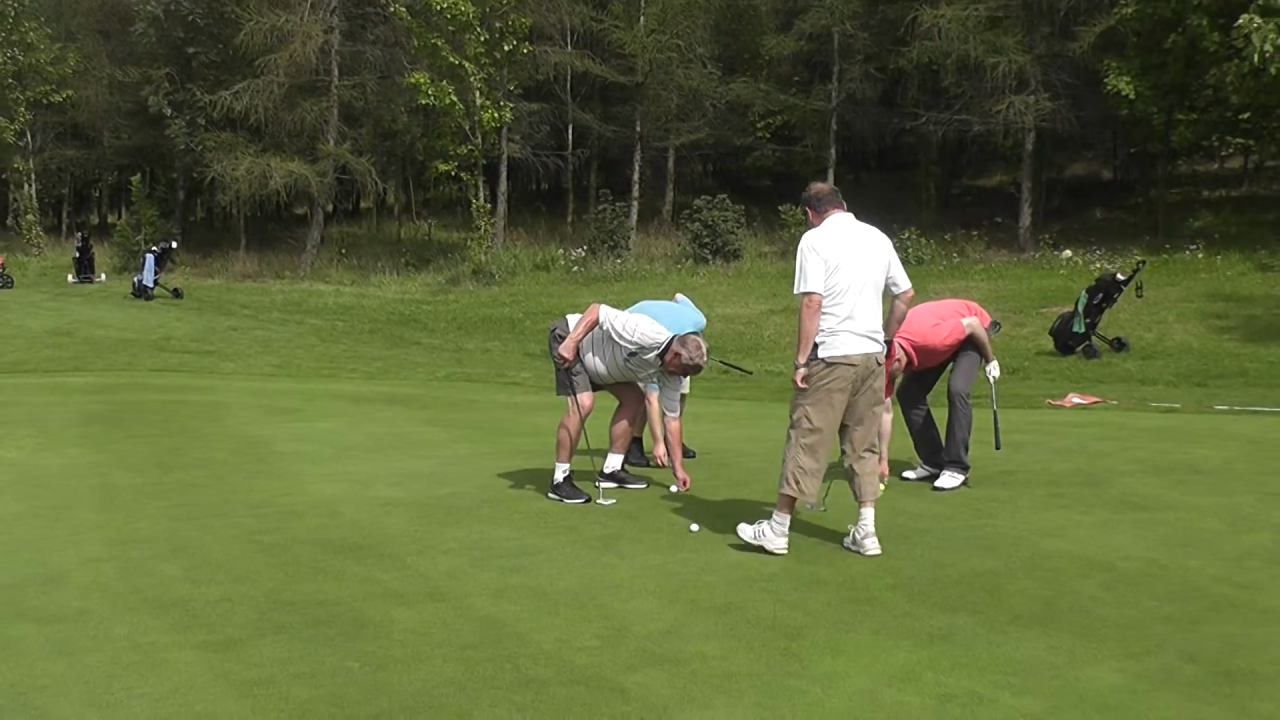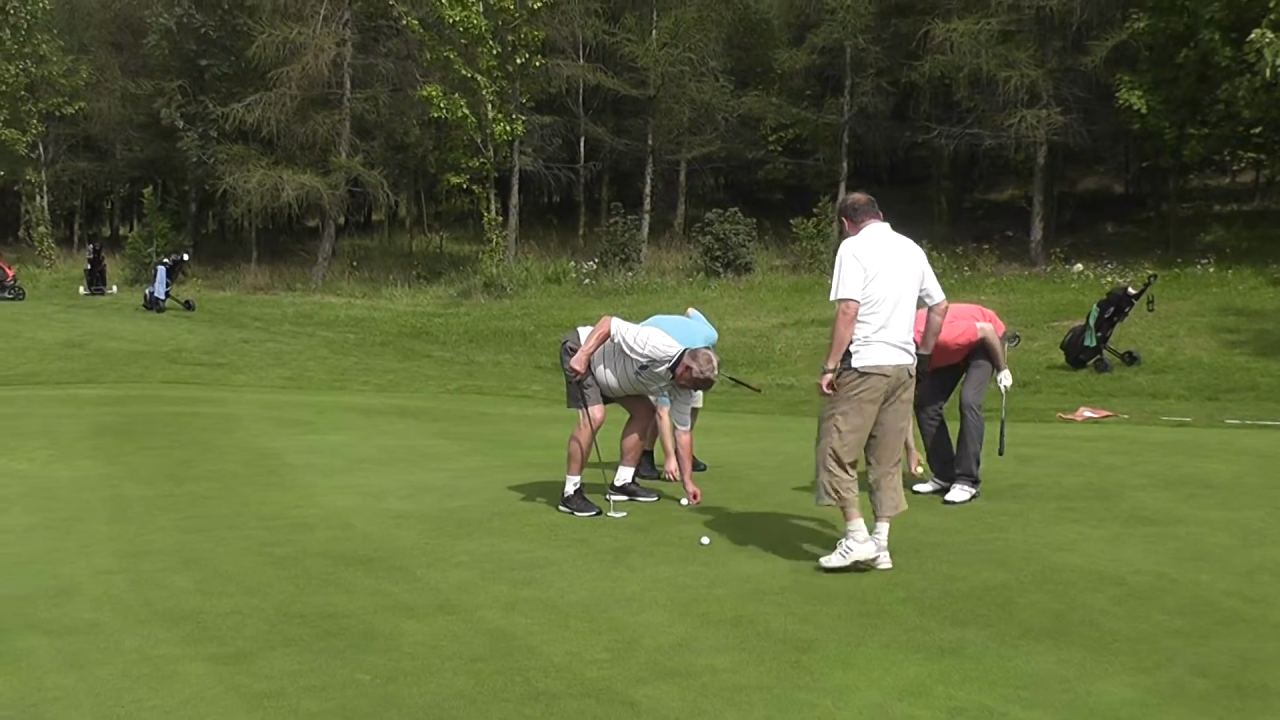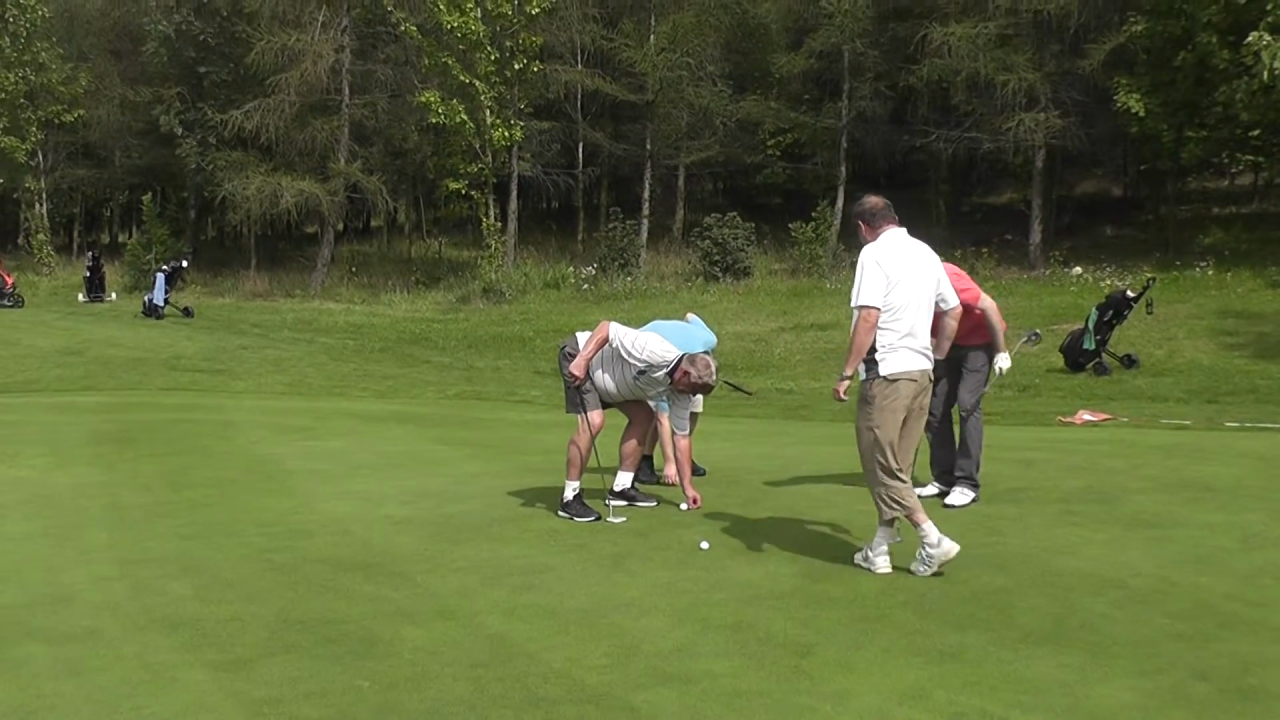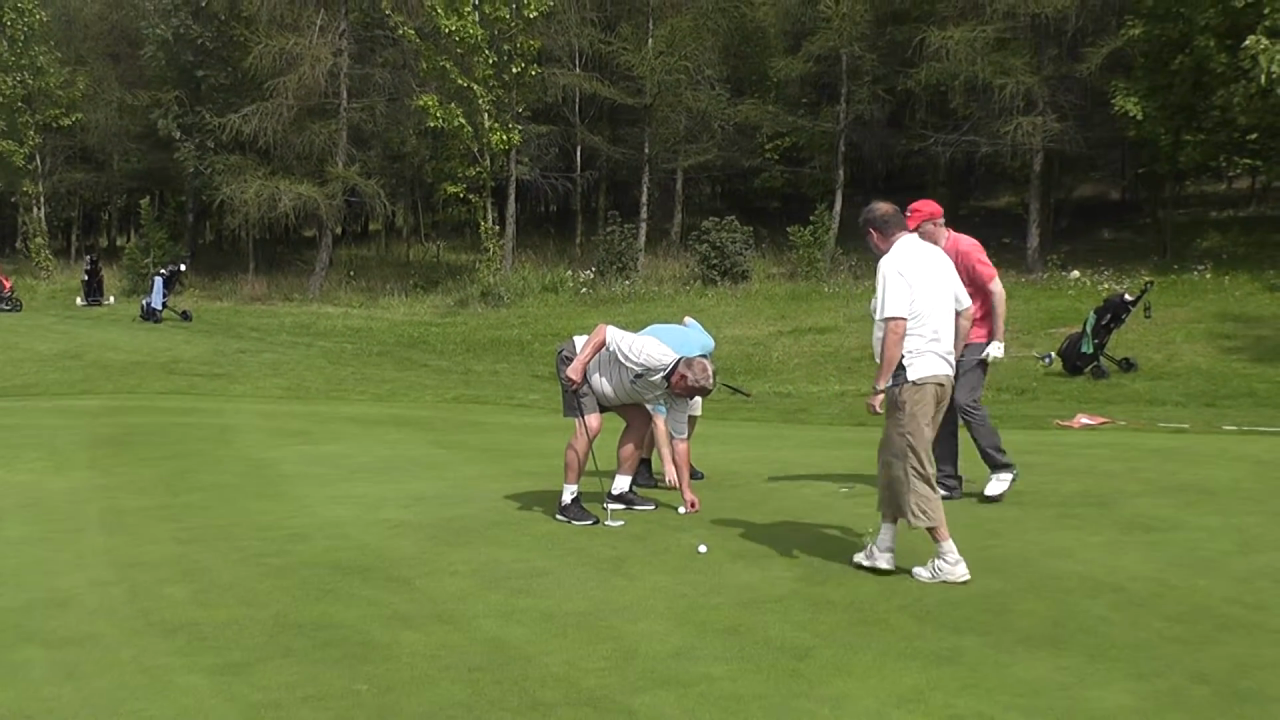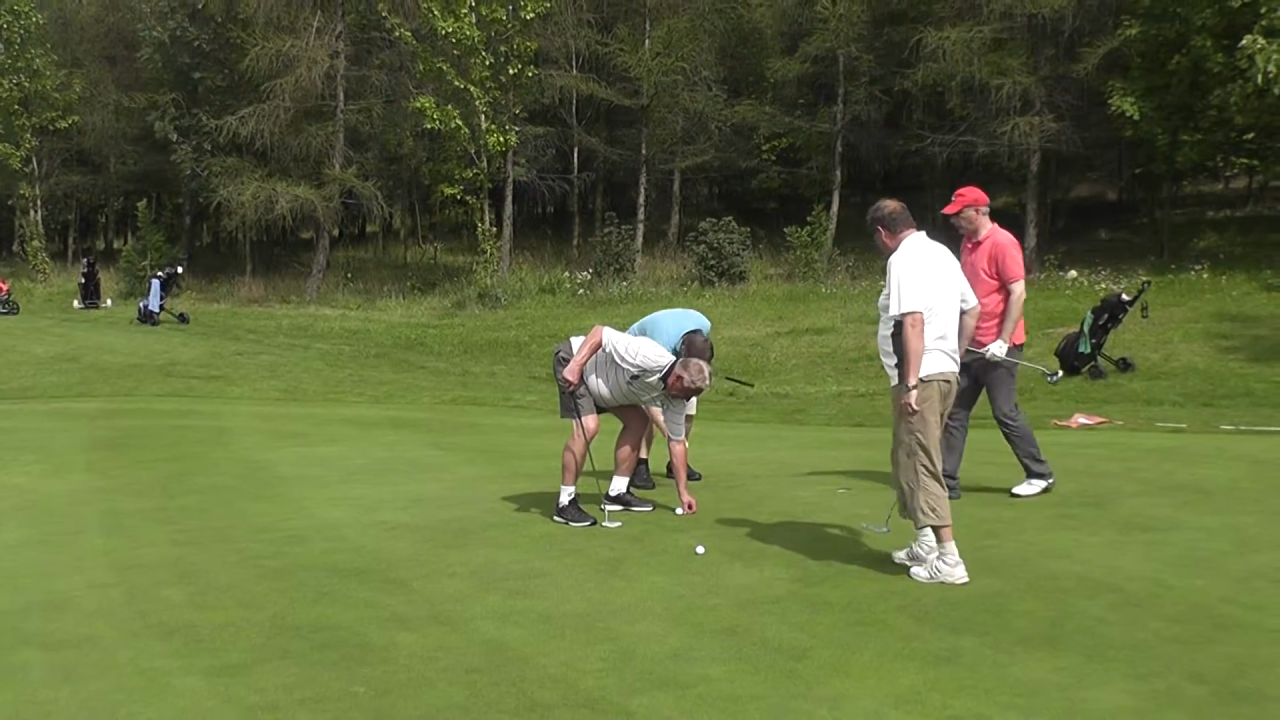
dt=0.3s
person 1, frame 1
left shoulder: (815, 239)
right shoulder: (877, 237)
left elbow: (812, 304)
right elbow: (906, 295)
left wrist: (801, 360)
left hip: (832, 356)
right hip: (872, 354)
left knee: (807, 440)
right knee: (863, 443)
left ankle: (777, 529)
right ankle: (866, 531)
person 1, frame 2
left shoulder: (854, 247)
right shoulder: (912, 248)
left elbow: (847, 312)
right elbow: (940, 307)
left wrist: (829, 365)
right wrist: (923, 353)
left hip: (864, 366)
right hip: (903, 366)
left knee: (836, 449)
right knee: (887, 459)
left ankle: (858, 536)
right ankle: (879, 544)
person 1, frame 3
left shoulder: (874, 253)
right shoulder: (925, 252)
left elbow: (868, 319)
right elbow: (953, 311)
left wrist: (847, 373)
right wrist: (937, 357)
left hip: (886, 373)
right hip: (921, 371)
left knee: (882, 465)
right knee: (896, 464)
left ankle: (933, 538)
right ankle: (879, 550)
person 1, frame 4
left shoulder: (893, 262)
right shoulder: (937, 255)
left elbow: (895, 329)
right elbow: (966, 312)
left wrist: (881, 386)
left hip: (912, 378)
right hip: (941, 373)
left knee: (912, 468)
right knee: (896, 460)
left ankle: (948, 559)
right ankle: (883, 547)
person 1, frame 5
left shoulder: (903, 259)
right shoulder: (942, 253)
left elbow: (913, 323)
right elbow: (972, 310)
left wrist: (911, 384)
left hip: (922, 376)
right hip: (946, 371)
left knee: (921, 465)
right knee: (911, 458)
left ankle: (948, 559)
right ankle: (927, 545)
person 2, frame 1
left shoulder: (928, 338)
right shoulder: (887, 356)
left elbow: (972, 323)
right elbow: (886, 410)
left wrist: (990, 360)
left hip: (971, 330)
right hip: (945, 327)
left knee: (958, 389)
right knee: (908, 394)
left ankle: (956, 467)
right ankle: (933, 462)
person 2, frame 2
left shoulder: (941, 334)
left elbow: (987, 330)
left wrist: (1003, 369)
left hip: (983, 341)
left knee: (969, 401)
right knee: (927, 405)
left ankle: (967, 481)
right ankle: (944, 475)
person 2, frame 3
left shoulder: (945, 280)
left elbow: (988, 305)
left wrist: (1001, 352)
left hip: (981, 340)
right hip: (951, 344)
left knee: (967, 405)
right knee: (935, 408)
left ankle: (967, 484)
right ankle: (944, 479)
person 2, frame 4
left shoulder: (965, 248)
left elbow: (997, 291)
left wrist: (998, 340)
left hip: (975, 341)
left knee: (965, 402)
right knee: (942, 409)
left ankle: (1003, 467)
right ankle: (947, 482)
person 2, frame 5
left shoulder: (1002, 243)
right shoulder: (966, 245)
left elbow: (1018, 293)
left wrist: (1003, 340)
left hip: (997, 346)
right hip: (971, 344)
left knee: (1005, 412)
right knee: (955, 411)
left ankle: (1040, 473)
right ankle: (947, 481)
person 3, frame 1
left shoulder: (670, 374)
right shoulder: (646, 333)
left elbow: (672, 418)
right elbow: (597, 309)
left wrist: (678, 467)
right wrist: (571, 342)
right hip: (569, 336)
left knee: (634, 399)
right knee: (583, 403)
left ankle: (611, 470)
right ankle: (560, 480)
person 3, frame 2
left shoulder: (681, 389)
right shoulder: (658, 347)
left elbow: (683, 431)
right elbow: (608, 322)
left wrist: (687, 481)
right wrist: (583, 355)
right hip: (580, 348)
left knee: (644, 411)
right knee: (594, 416)
left ankle: (622, 482)
right ankle: (571, 492)
person 3, frame 3
left shoulder: (679, 393)
right shoulder: (655, 352)
left elbow: (681, 435)
right elbow: (606, 327)
left wrist: (687, 486)
right wrist: (581, 360)
right hip: (579, 354)
left knee: (643, 416)
right knee: (593, 422)
left ankle: (621, 488)
right ankle: (570, 498)
person 3, frame 4
left shoulder: (677, 397)
right shoulder: (652, 356)
left elbow: (680, 439)
right elbow: (603, 330)
left wrist: (686, 490)
right wrist: (579, 364)
right hip: (576, 358)
left knee: (640, 420)
right knee: (591, 425)
left ankle: (619, 491)
right ankle: (568, 502)
person 3, frame 5
left shoulder: (674, 398)
right shoulder: (648, 357)
left elbow: (677, 441)
right elbow: (600, 331)
left wrist: (683, 492)
right wrist: (575, 365)
right hip: (573, 360)
left knee: (638, 421)
right knee: (588, 427)
left ankle: (617, 492)
right ankle: (565, 503)
person 4, frame 1
left shoulder: (699, 322)
left elbow: (679, 297)
right elbow: (652, 399)
right wrist: (658, 443)
left knee: (682, 383)
right knee: (644, 388)
right ankle: (634, 444)
person 4, frame 2
left shoulder: (710, 336)
left elbow: (691, 311)
right elbow: (662, 414)
right wrist: (669, 458)
left knee: (695, 396)
right knee: (656, 403)
right ankle: (645, 458)
person 4, frame 3
left shoulder: (709, 341)
left elbow: (690, 316)
right elbow: (663, 419)
right wrist: (669, 462)
left knee: (695, 400)
right knee: (655, 407)
right ankle: (644, 462)
person 4, frame 4
left shoulder: (707, 345)
left elbow: (687, 320)
right elbow: (659, 422)
right wrist: (668, 466)
left knee: (693, 403)
right knee: (654, 411)
right ankle: (642, 466)
person 4, frame 5
left shoulder: (703, 327)
right shoulder: (662, 349)
right elbow: (653, 406)
left knee: (688, 402)
right knee: (648, 407)
right ankle: (640, 467)
